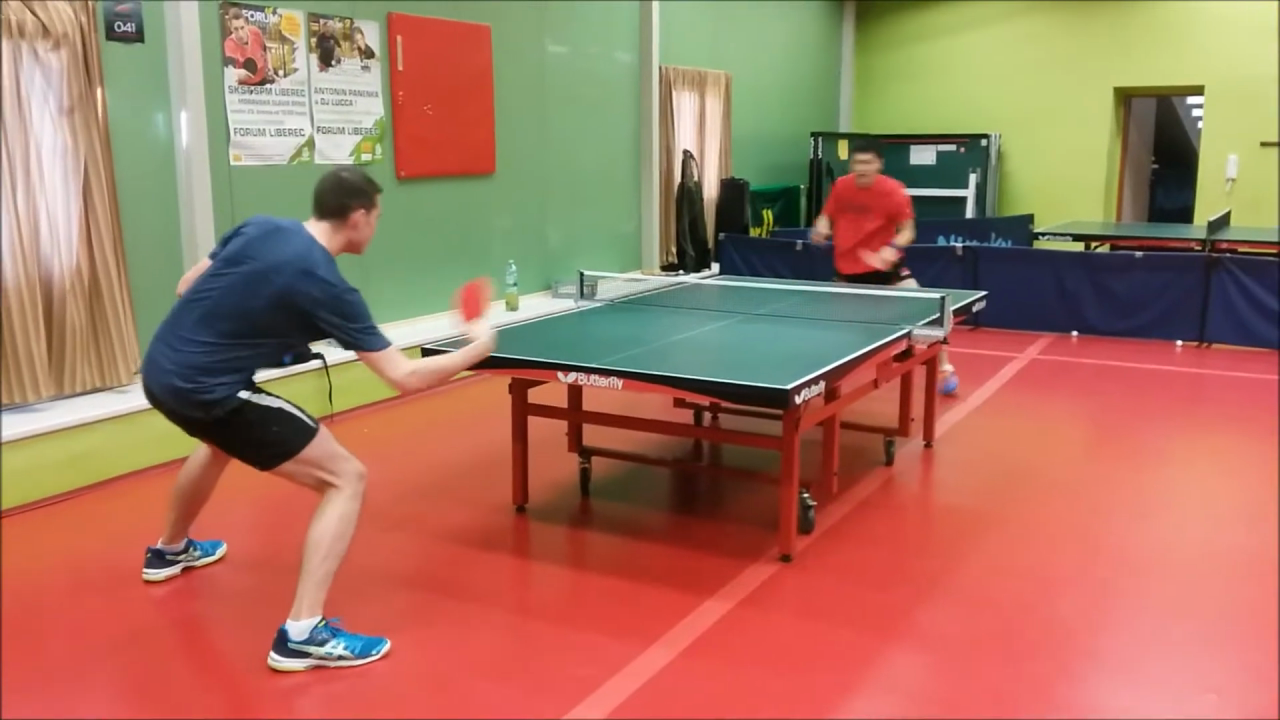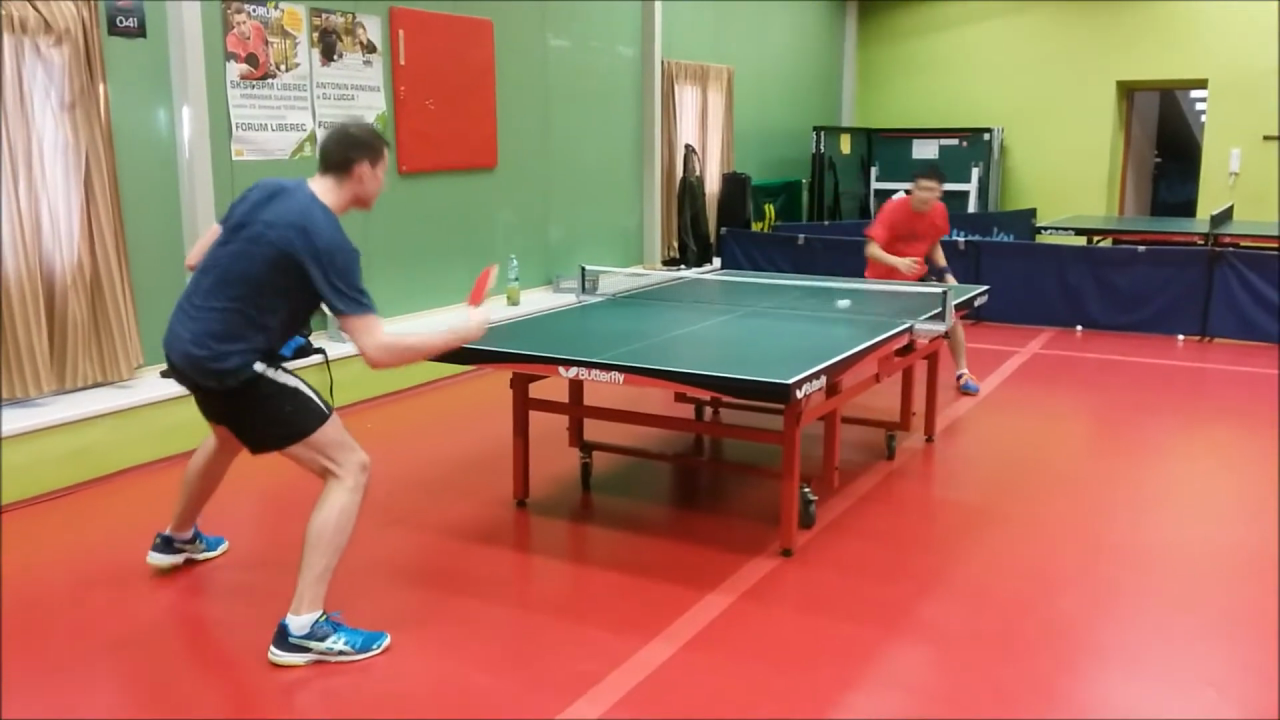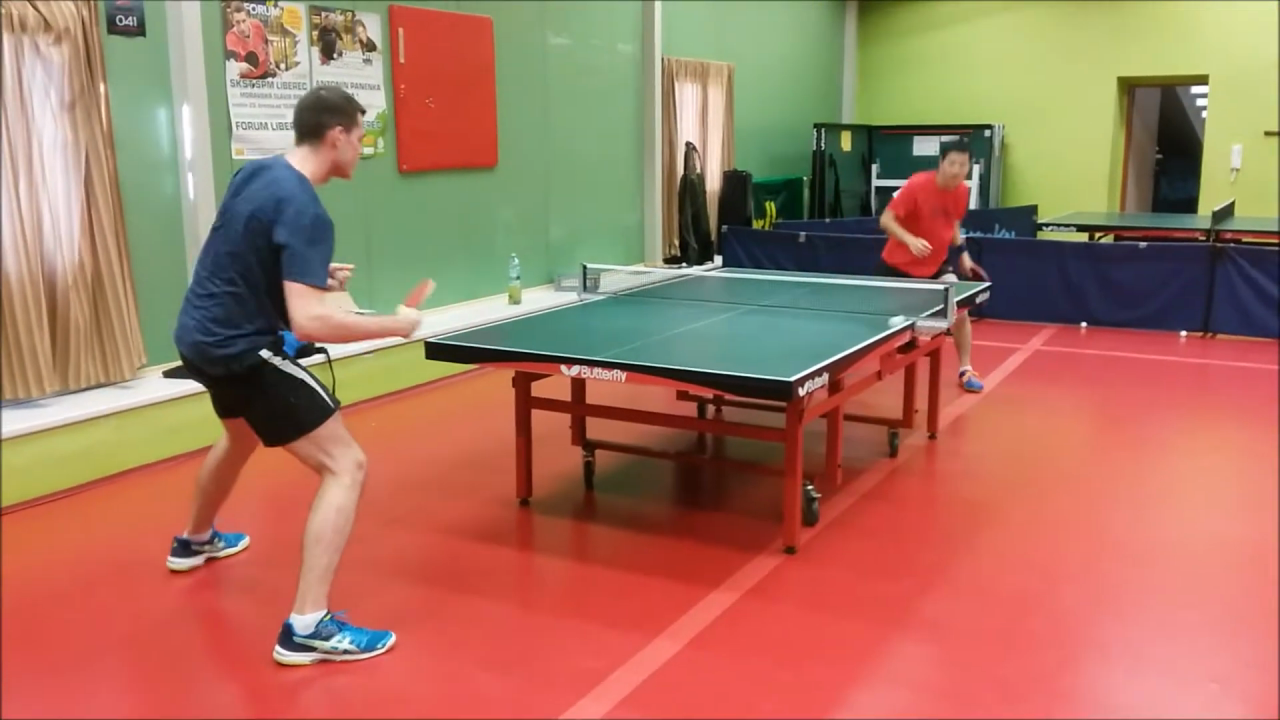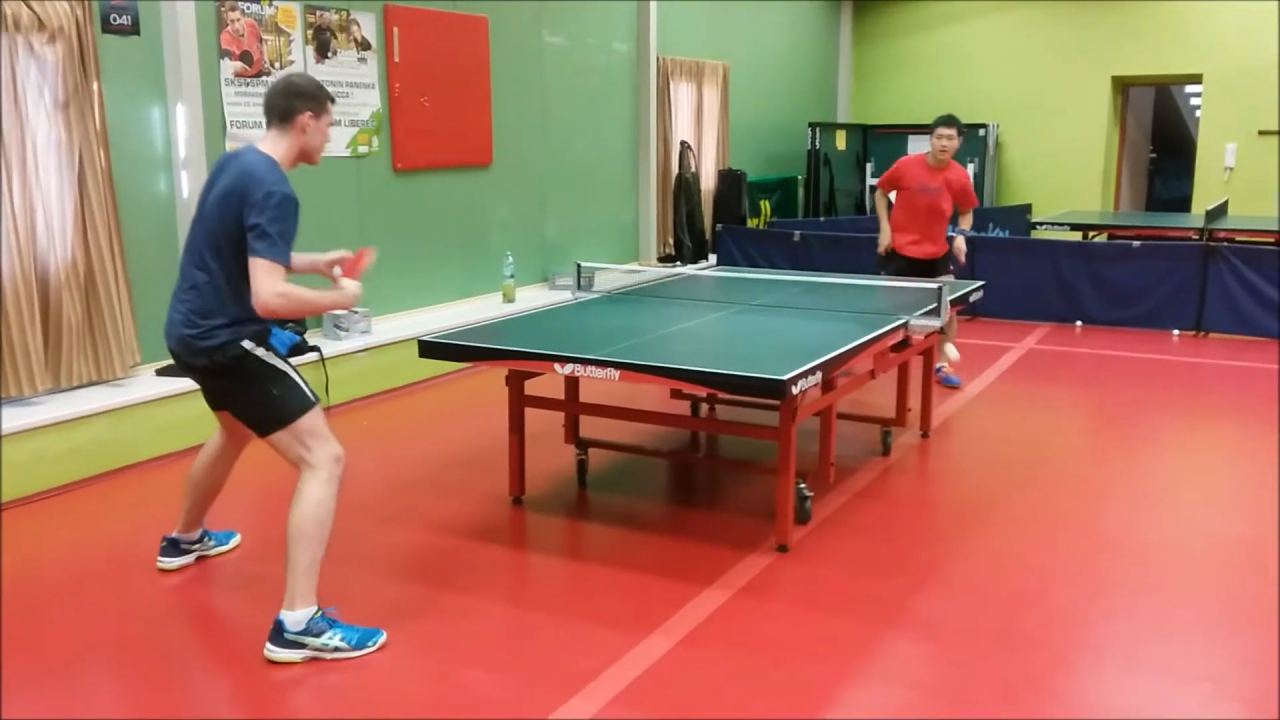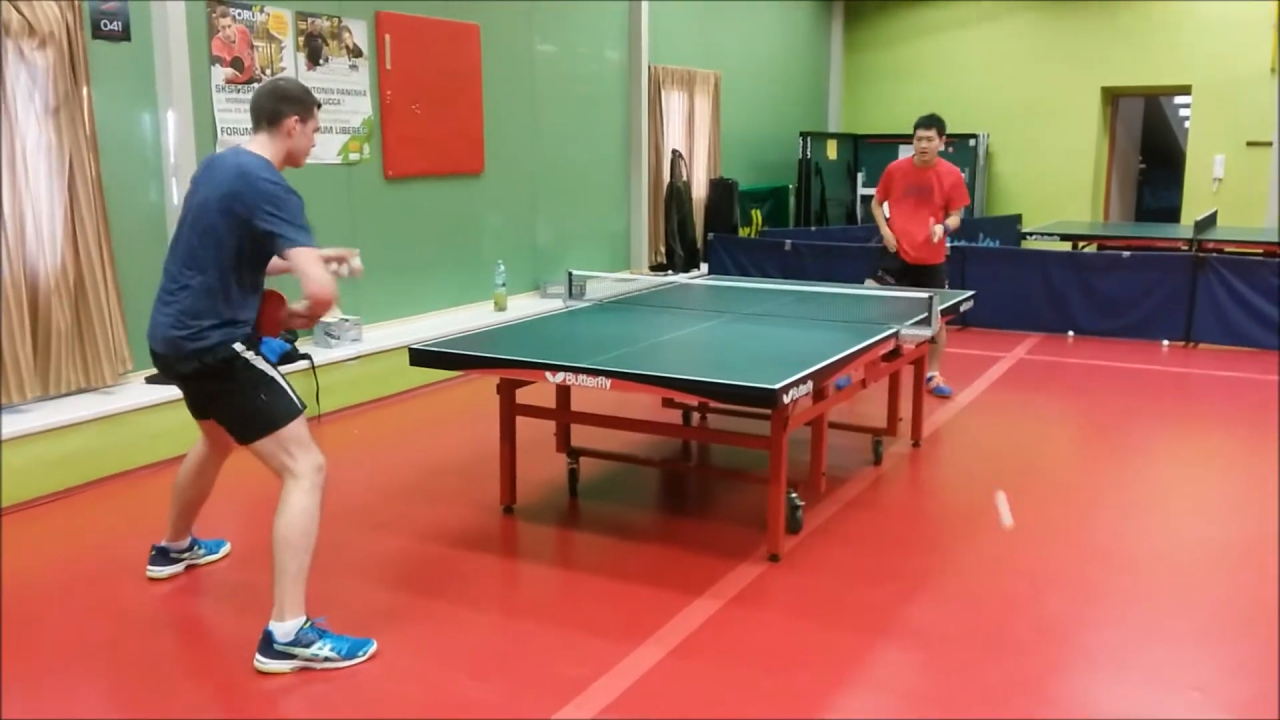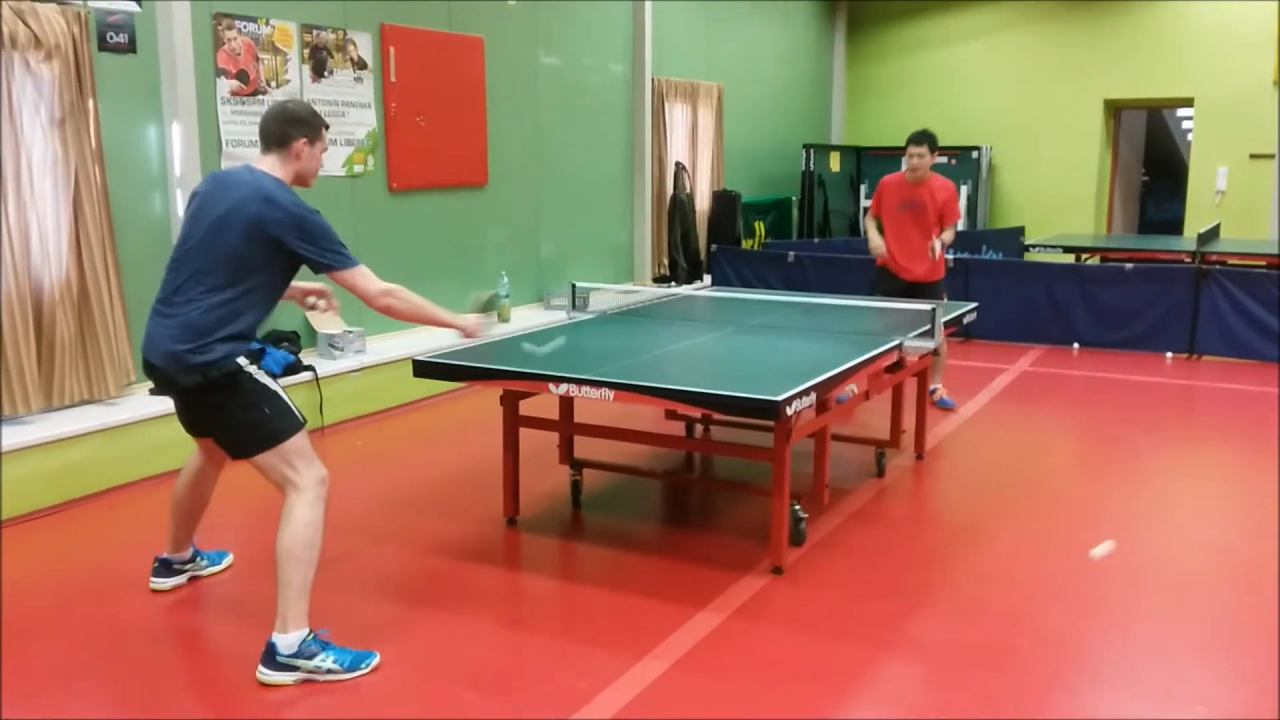
dt=0.2s
person 1, frame 1
left shoulder: (257, 228)
right shoulder: (324, 287)
left elbow: (187, 288)
right elbow: (404, 378)
right wrist: (476, 348)
left hip: (163, 370)
right hip: (207, 390)
left knee: (221, 443)
right knee: (346, 479)
left ankle: (169, 550)
right ankle: (301, 634)
person 1, frame 2
left shoulder: (266, 190)
right shoulder: (329, 244)
left elbow: (197, 259)
right elbow: (379, 351)
right wrist: (467, 330)
left hip: (185, 344)
right hip: (228, 364)
left knee: (230, 435)
right knee: (349, 468)
left ankle: (176, 538)
right ankle: (301, 628)
person 1, frame 3
left shoulder: (254, 171)
right shoulder: (304, 212)
right elbow: (309, 322)
left wrist: (309, 274)
right wrist: (397, 324)
left hip: (198, 336)
right hip: (240, 350)
left knee: (242, 438)
right knee: (345, 465)
left ankle: (195, 540)
right ankle: (306, 627)
person 1, frame 4
left shoulder: (233, 163)
right shoulder: (273, 191)
right elbow: (270, 299)
left wrist: (315, 261)
right wrist: (340, 297)
left hip: (190, 330)
right hip: (227, 341)
left knee: (235, 431)
right knee: (323, 459)
left ankle: (183, 538)
right ankle: (297, 623)
person 1, frame 5
left shoulder: (219, 164)
right shoulder: (270, 189)
right elbow: (322, 292)
left wrist: (314, 255)
right wrist: (306, 313)
left hip: (173, 334)
right hip: (215, 343)
left knee: (217, 439)
right knee: (305, 468)
left ankle: (173, 547)
right ankle: (287, 633)
person 1, frame 6
left shoulder: (215, 183)
right shoulder: (287, 212)
right elbow: (379, 293)
left wrist: (286, 289)
right wrist: (456, 321)
left hip: (162, 349)
right hip: (209, 358)
left knee: (212, 450)
right knee: (307, 481)
left ankle: (175, 559)
right ankle: (289, 646)
person 2, frame 1
left shoulder: (894, 190)
right shoulder: (841, 186)
left elbow: (908, 231)
right elbow: (827, 215)
left wrist: (893, 249)
right wrist: (821, 228)
left hip: (884, 264)
right hip: (847, 267)
left ankle: (945, 368)
person 2, frame 2
left shoulder: (939, 212)
right shoulder: (893, 209)
right elbow: (872, 250)
left wrist: (946, 272)
right wrist: (898, 262)
left hip: (918, 276)
right hip: (881, 277)
left ankle: (962, 373)
person 2, frame 3
left shoulder: (963, 192)
right shoulder: (916, 185)
right elbow: (886, 220)
left wrist: (962, 252)
right wrist: (910, 240)
left hip: (935, 265)
right hip: (899, 264)
left knee: (961, 312)
left ankle: (965, 369)
person 2, frame 4
left shoulder: (960, 177)
right shoulder: (906, 165)
left elbow: (966, 213)
right elbow: (880, 192)
left wrist: (960, 235)
right wrist: (885, 227)
left hip: (936, 254)
right hip: (899, 250)
left ankle: (942, 366)
person 2, frame 5
left shoulder: (952, 174)
right shoulder: (895, 169)
left elbow: (956, 216)
right elbow: (877, 203)
left wrist: (943, 227)
right wrist: (884, 229)
left hip: (931, 259)
right hip: (897, 254)
left ankle: (932, 374)
person 2, frame 6
left shoulder: (945, 189)
right shoulder: (888, 184)
left elbow: (949, 230)
right elbow: (871, 216)
left wrist: (940, 242)
right wrist: (874, 236)
left hip: (929, 275)
right hip: (891, 270)
left ankle: (936, 387)
